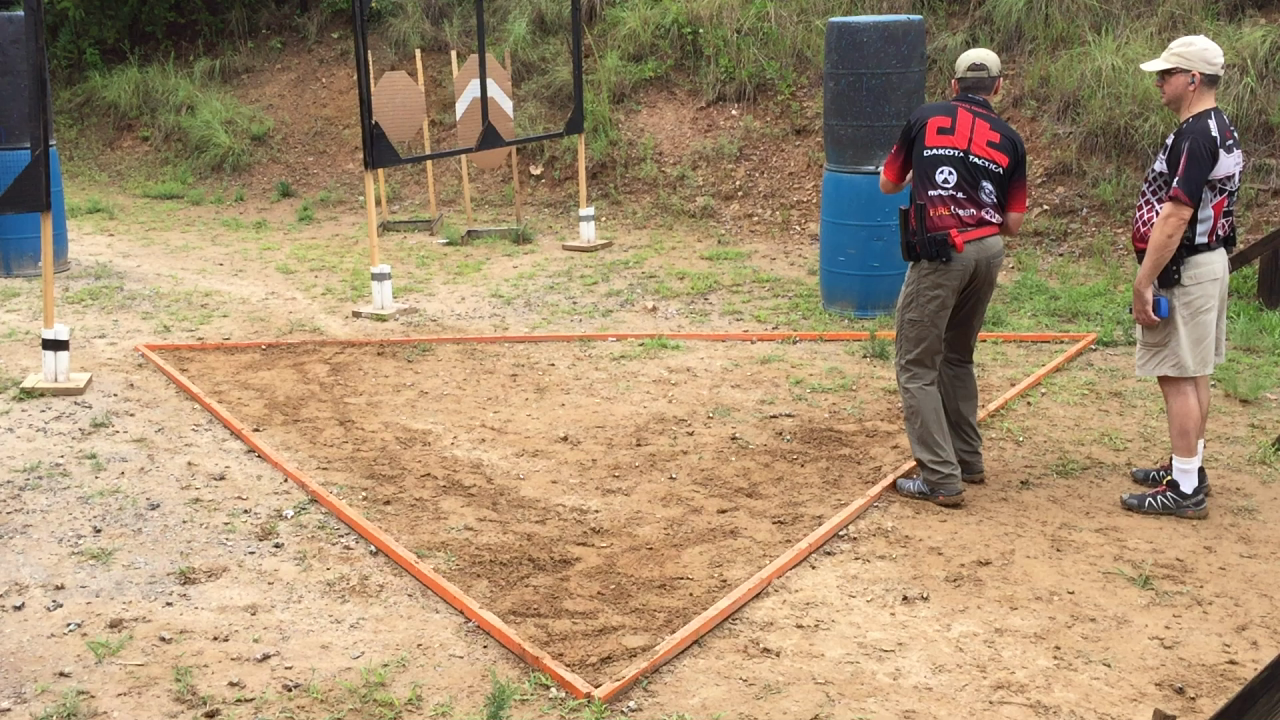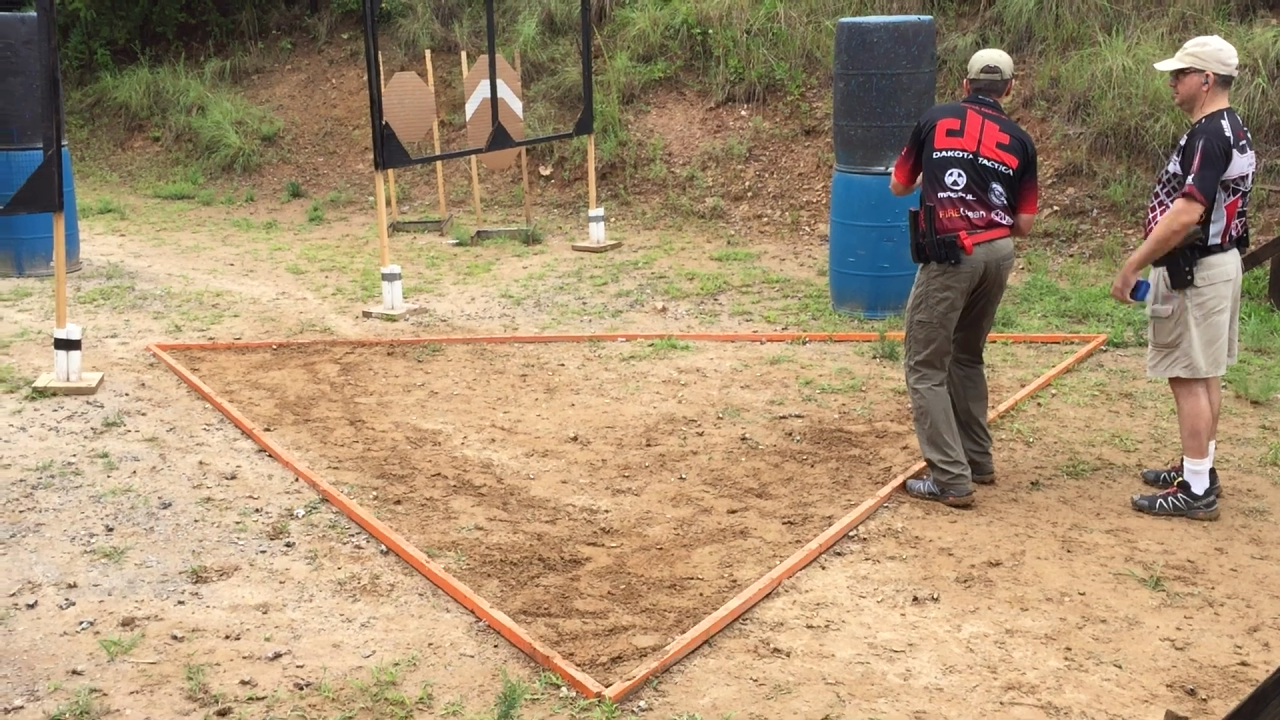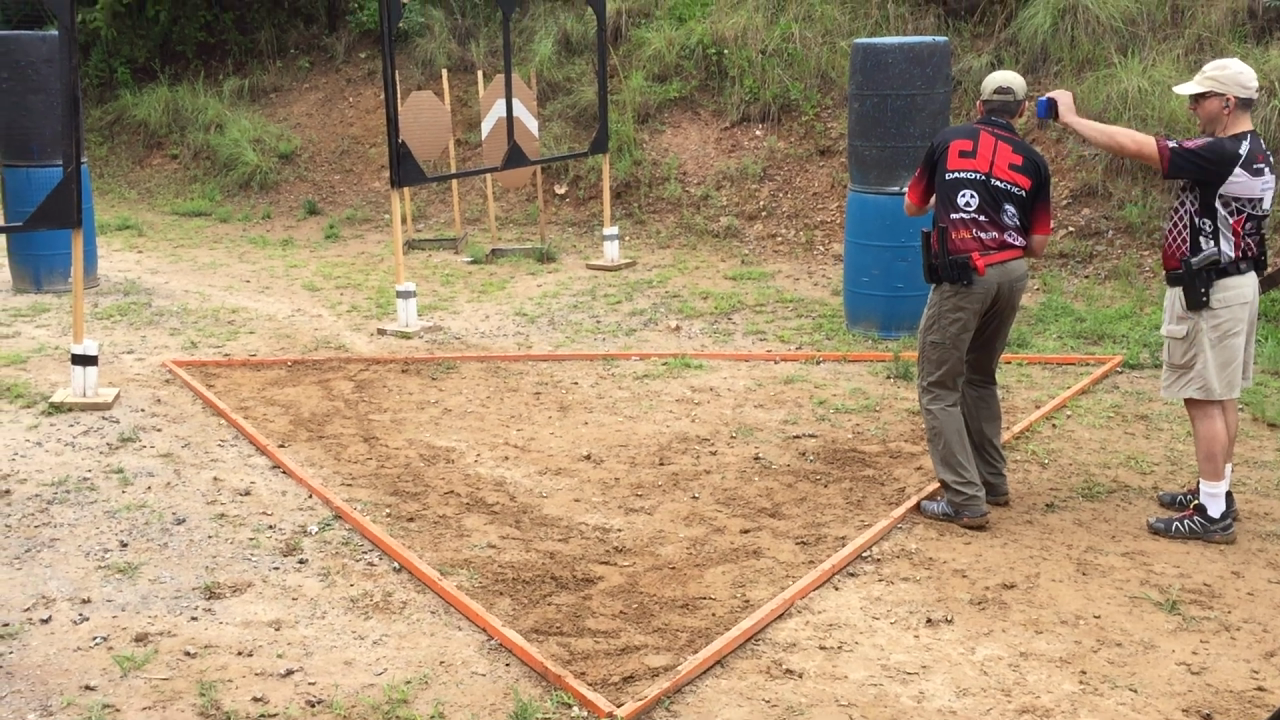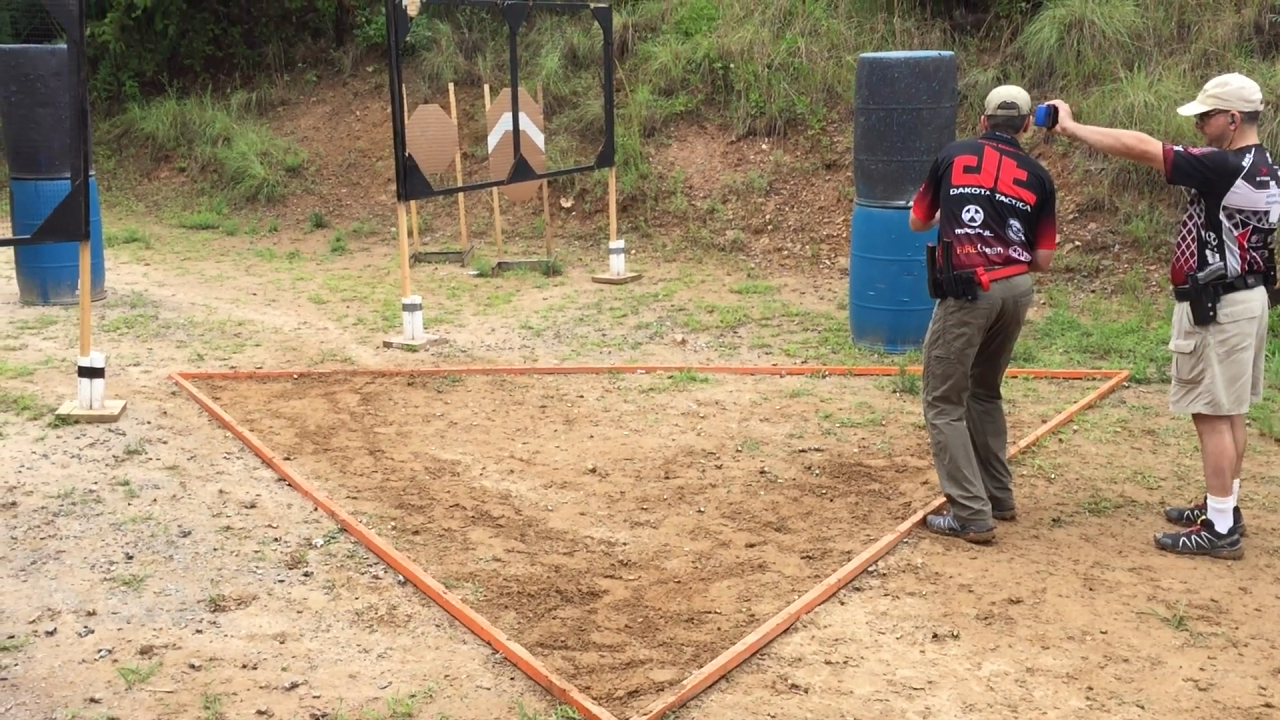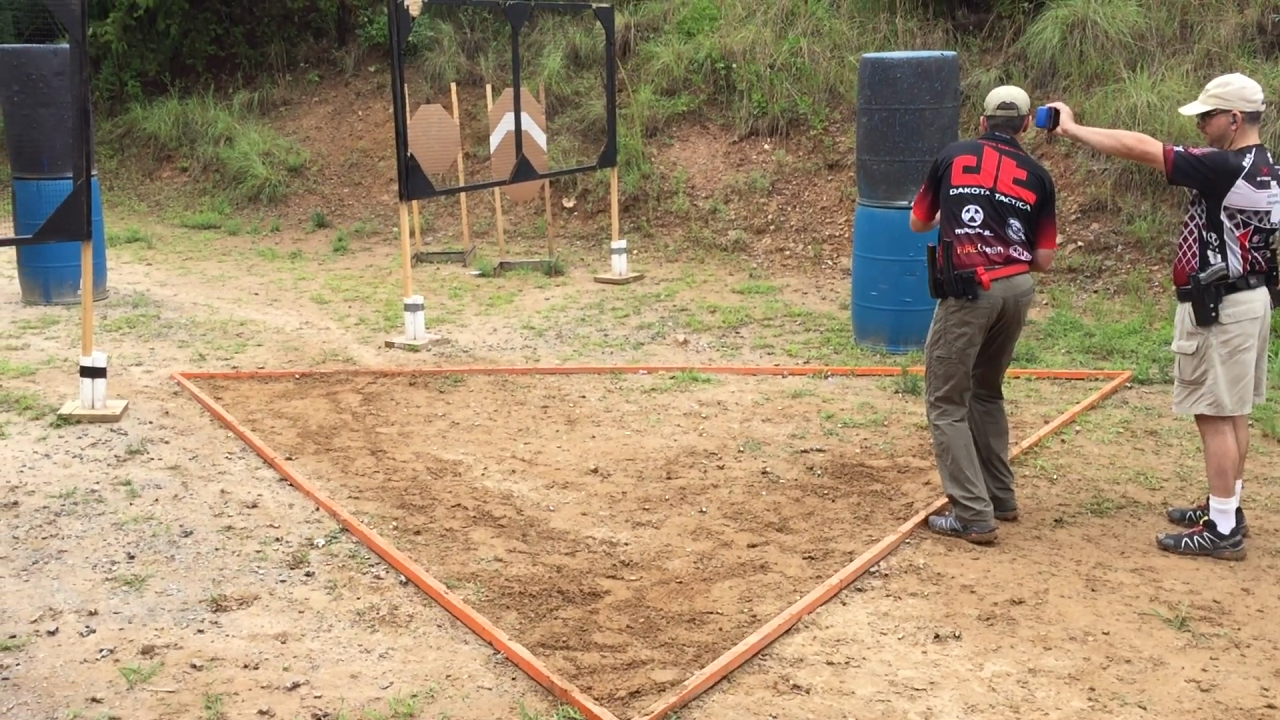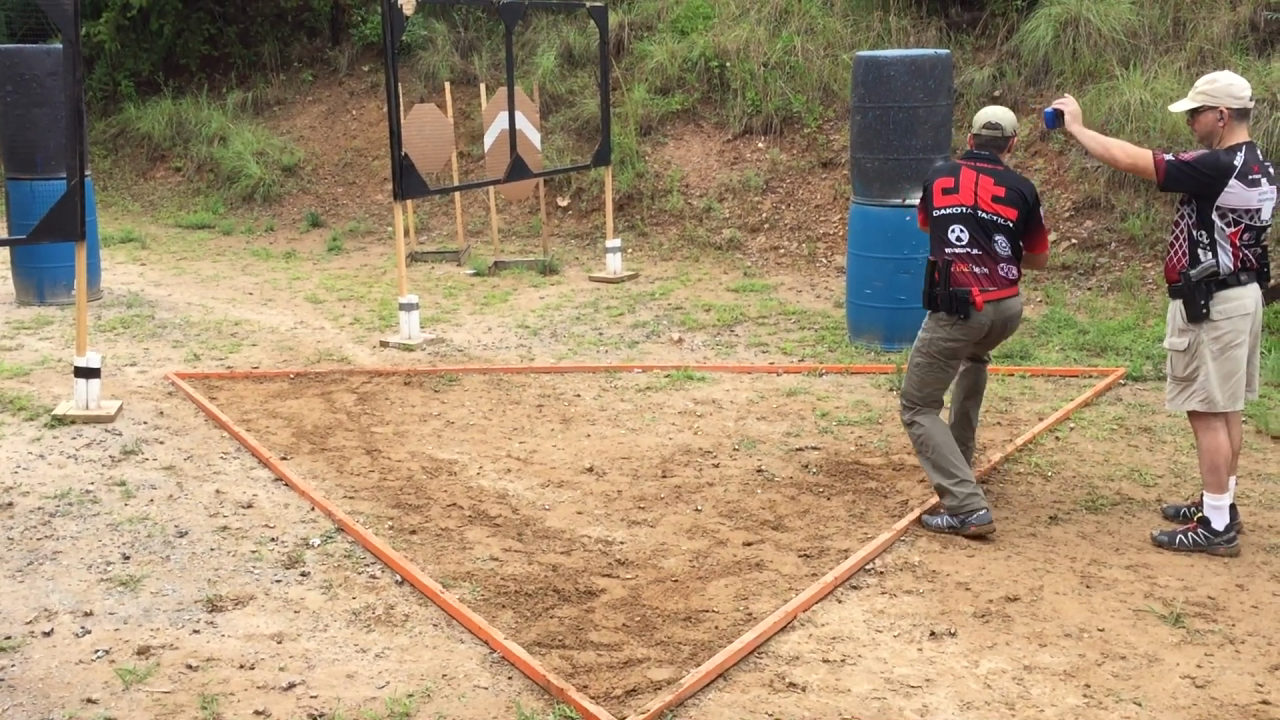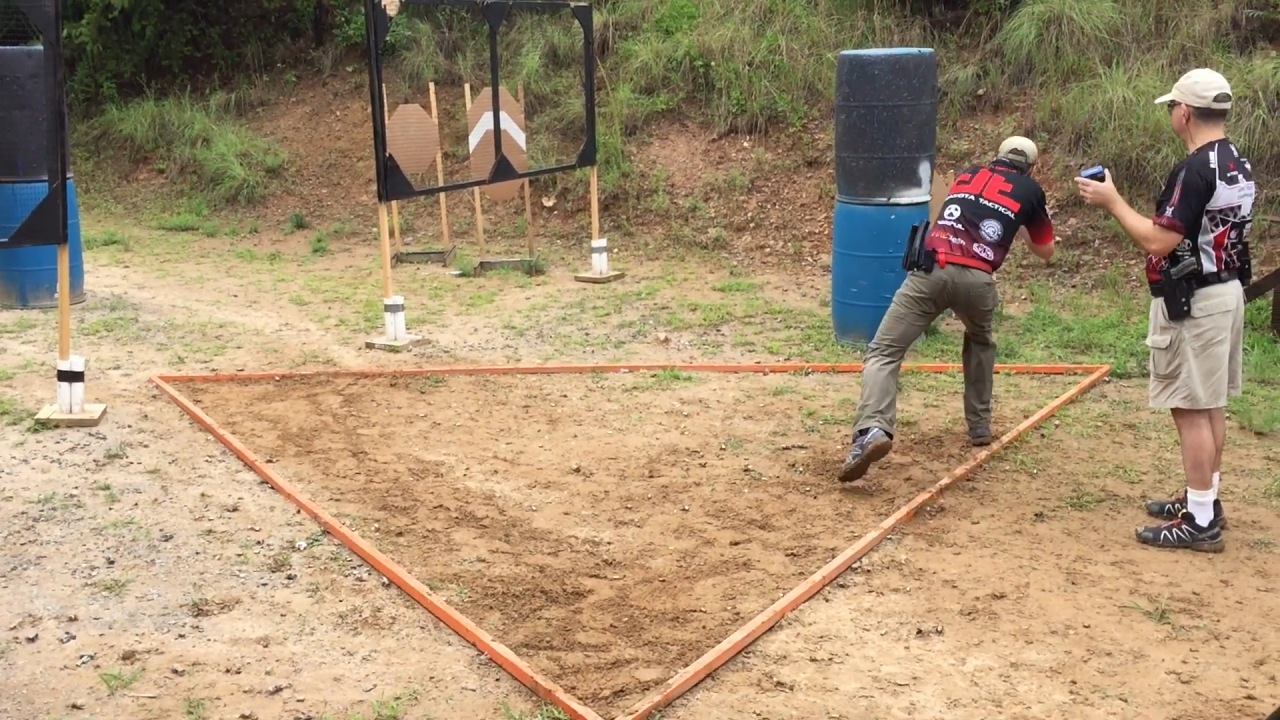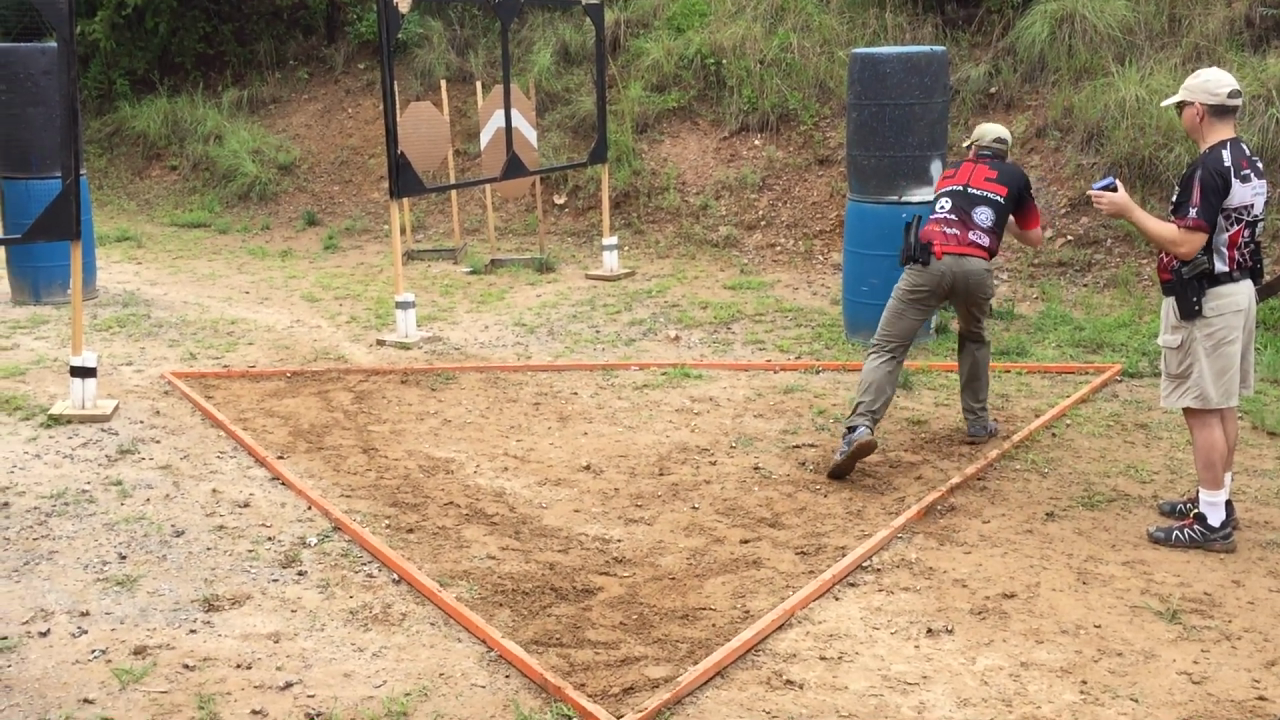
dt=0.5s
person 1, frame 1
left shoulder: (1195, 135)
right shoulder: (1218, 129)
left elbow: (1175, 216)
left wrist: (1143, 282)
left hip: (1182, 269)
right hip: (1206, 260)
left knee: (1178, 375)
right knee: (1194, 372)
left ankle: (1184, 489)
right ankle: (1187, 468)
person 1, frame 2
left shoulder: (1209, 136)
right shoulder: (1230, 129)
left elbow: (1186, 214)
left wrist: (1132, 267)
right wrist: (1147, 262)
left hip: (1193, 270)
right hip: (1216, 262)
left knee: (1189, 377)
right knee: (1204, 374)
left ankle: (1195, 490)
right ankle: (1198, 470)
person 1, frame 3
left shoulder: (1224, 155)
right shoulder: (1254, 153)
left elbow: (1138, 146)
left wrist: (1072, 120)
left hip: (1209, 292)
right hip: (1234, 283)
left knee: (1205, 399)
right knee: (1221, 396)
left ankle: (1212, 513)
right ankle: (1215, 492)
person 1, frame 4
left shoulder: (1227, 168)
left elbow: (1140, 147)
left wrist: (1072, 127)
left hip: (1217, 307)
left knee: (1213, 414)
right knee: (1231, 411)
left ankle: (1219, 529)
right ankle: (1223, 508)
person 1, frame 5
left shoulder: (1227, 168)
left elbow: (1142, 147)
left wrist: (1074, 129)
left hip: (1219, 307)
left knee: (1216, 415)
right knee: (1233, 412)
left ankle: (1222, 530)
right ankle: (1225, 509)
person 1, frame 6
left shoulder: (1218, 168)
right shoulder: (1258, 167)
left elbow: (1131, 159)
left wrist: (1076, 127)
left hip: (1211, 304)
right hip: (1240, 294)
left knee: (1208, 412)
right knee: (1226, 408)
left ankle: (1215, 526)
right ankle: (1219, 505)
person 1, frame 7
left shoulder: (1194, 171)
right shoulder: (1237, 164)
left elbow: (1158, 241)
left wrist: (1111, 200)
left hip: (1193, 301)
right hip: (1225, 292)
left knee: (1191, 409)
right knee: (1211, 404)
left ankle: (1200, 521)
right ankle: (1204, 500)
person 1, frame 8
left shoulder: (1208, 168)
right shoulder: (1249, 162)
left elbow: (1186, 244)
left wrist: (1129, 210)
left hip: (1204, 301)
right hip: (1238, 291)
left knee: (1203, 409)
right knee: (1223, 405)
left ankle: (1212, 521)
right ankle: (1216, 501)
person 2, frame 1
left shoulder: (925, 118)
right shoulder: (1010, 138)
left elbow: (888, 183)
right elbow: (1013, 222)
left hip: (941, 254)
right hip: (989, 252)
left knee: (917, 365)
right knee: (957, 356)
left ankle: (941, 478)
right ankle: (968, 459)
person 2, frame 2
left shoulder: (935, 119)
right shoulder: (1020, 141)
left elbow: (899, 186)
right elbow: (1024, 224)
left hip: (951, 255)
right hip: (999, 255)
left knee: (926, 365)
right knee: (967, 357)
left ankle: (951, 479)
right ankle: (978, 460)
person 2, frame 3
left shoulder: (948, 141)
right shoulder: (1033, 162)
left elbow: (912, 207)
right elbow: (1037, 245)
left hip: (964, 276)
right hip: (1011, 275)
left knee: (939, 386)
right knee: (979, 377)
left ankle: (964, 500)
right ankle: (992, 481)
person 2, frame 4
left shoulder: (953, 156)
right shoulder: (1038, 176)
left elbow: (917, 222)
right elbow: (1042, 260)
left hip: (969, 292)
right hip: (1016, 290)
left knee: (944, 401)
right knee: (984, 392)
left ankle: (971, 515)
right ankle: (998, 496)
person 2, frame 5
left shoulder: (952, 156)
right shoulder: (1038, 176)
left elbow: (918, 223)
right elbow: (1043, 260)
left hip: (969, 292)
right hip: (1017, 290)
left knee: (947, 403)
right knee: (986, 393)
left ankle: (973, 516)
right ankle: (1000, 497)
person 2, frame 6
left shoulder: (938, 177)
right shoulder: (1022, 188)
right elbow: (1039, 260)
left hip: (956, 308)
right hip: (1006, 307)
left knee: (918, 407)
right knee: (974, 357)
left ankle: (967, 508)
right ankle: (960, 453)
person 2, frame 7
left shoulder: (967, 175)
right shoulder: (1030, 189)
right elbow: (1046, 251)
left hip: (930, 270)
right hip: (975, 277)
left knee: (883, 354)
right knee: (980, 341)
left ankle: (872, 429)
right ankle: (980, 425)
person 2, frame 8
left shoulder: (951, 171)
right shoulder: (1015, 177)
right elbow: (1034, 239)
left hip: (928, 263)
right hip: (974, 267)
left knee: (886, 350)
right knee: (972, 338)
left ankle: (859, 427)
right ankle: (977, 421)
